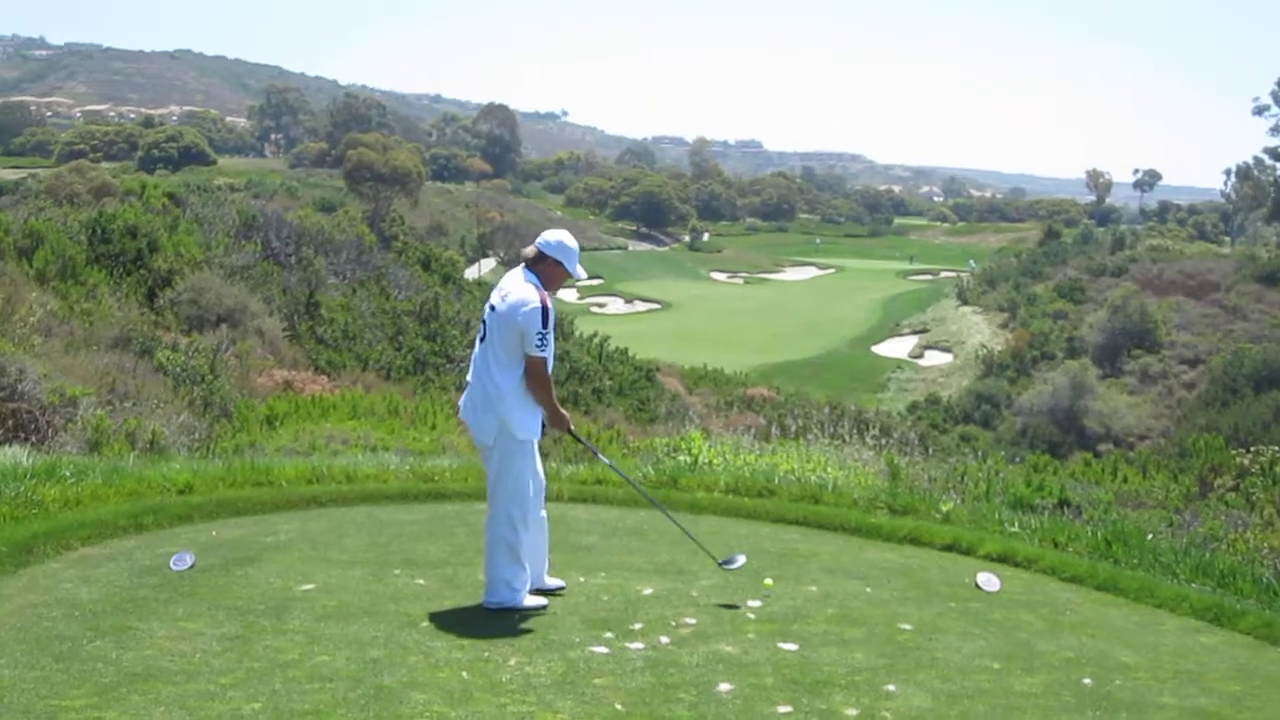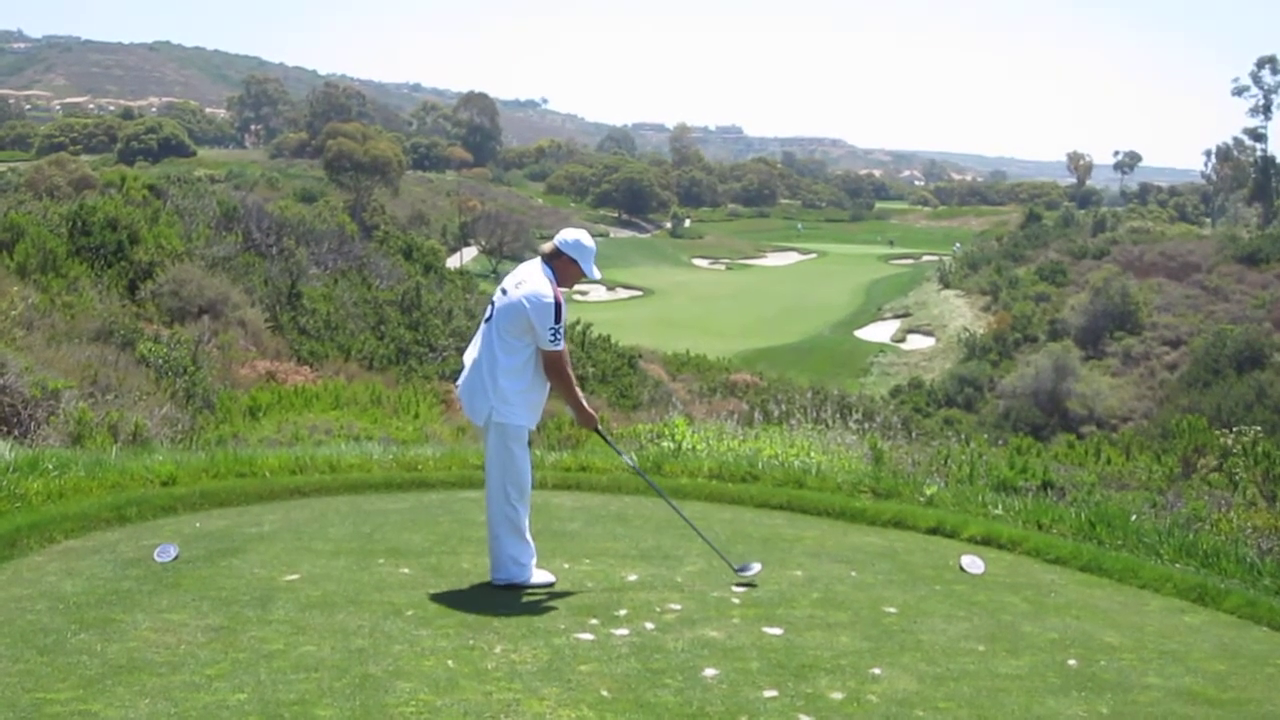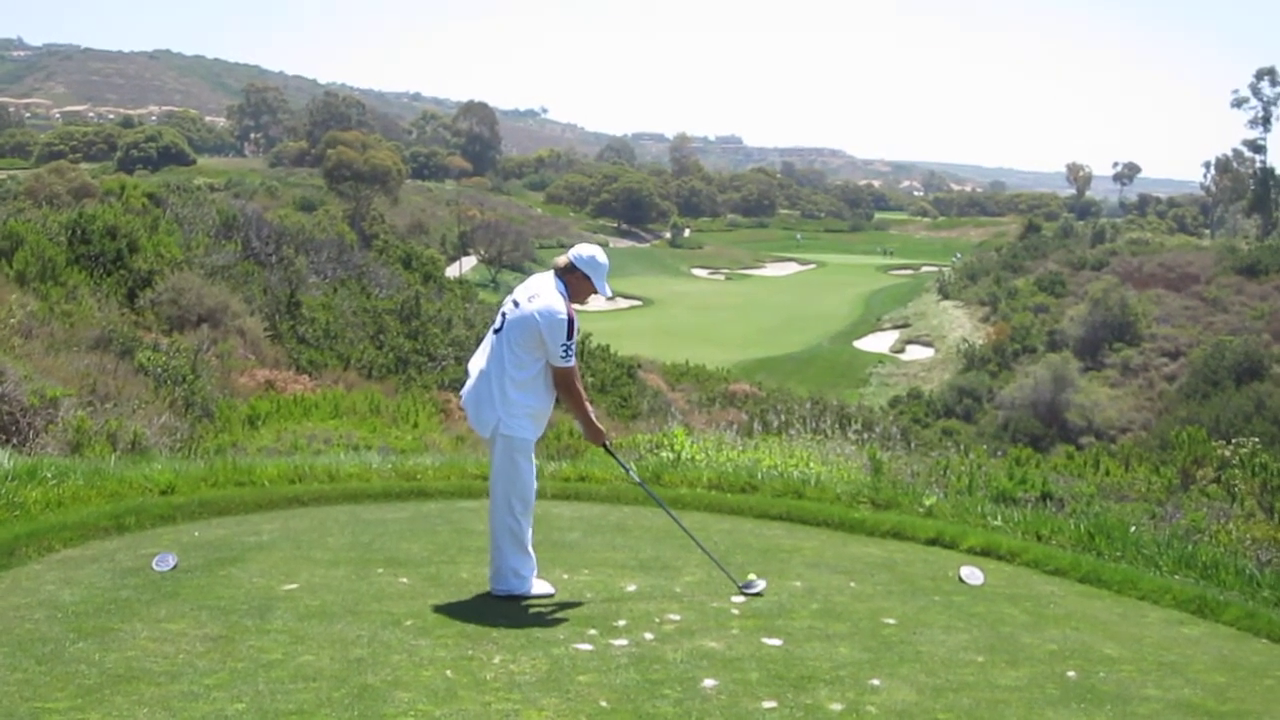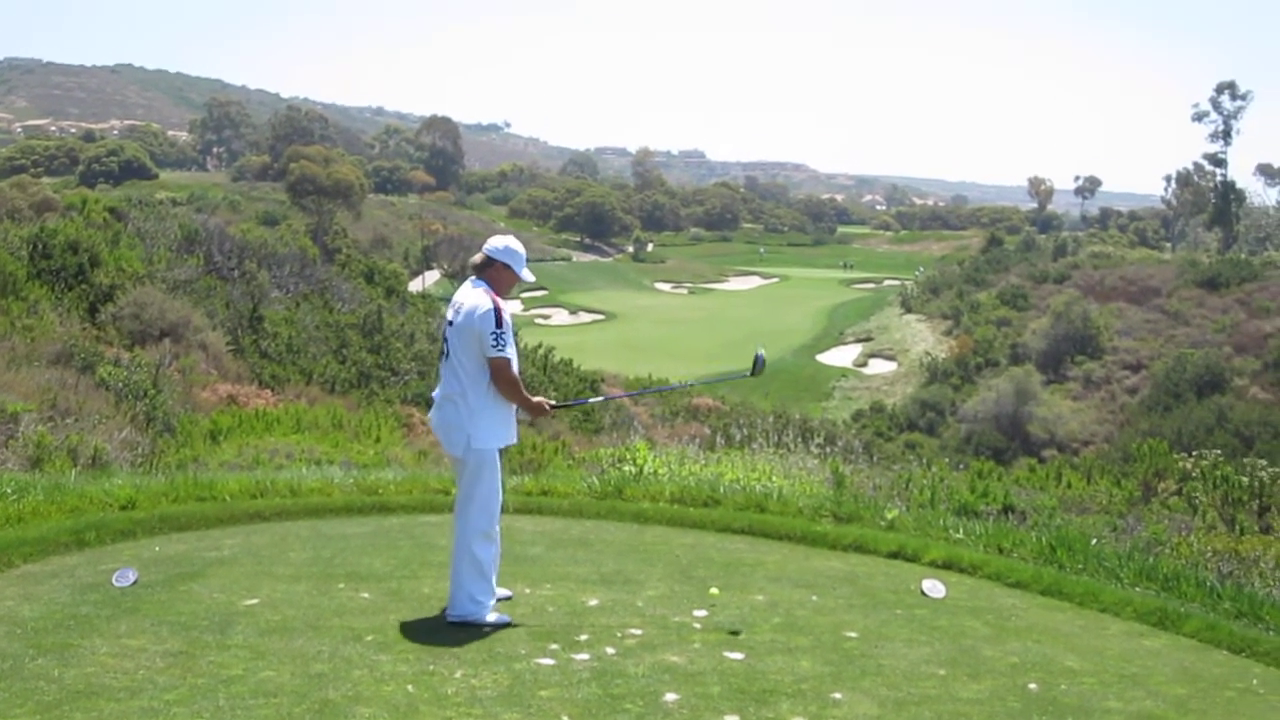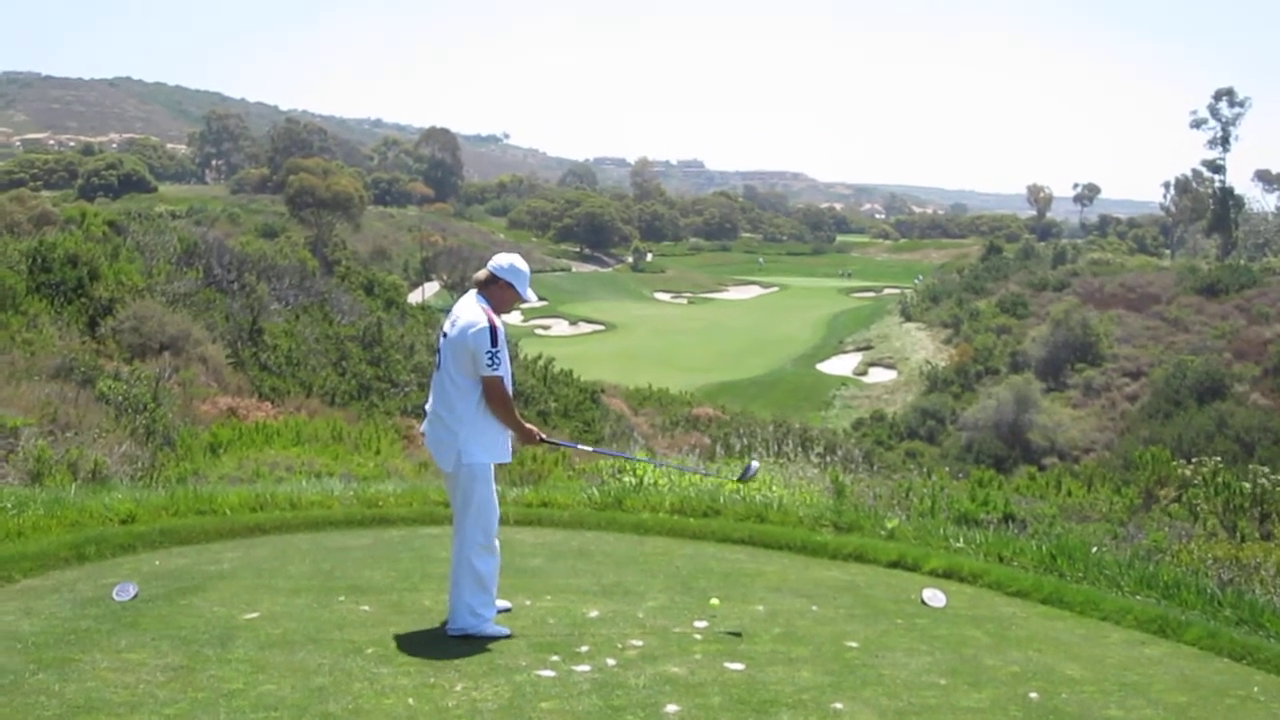
dt=1s
person 1, frame 1
left shoulder: (513, 281)
right shoulder: (536, 303)
right elbow: (536, 375)
left wrist: (544, 410)
right wrist: (554, 413)
left hip: (501, 406)
right hip: (503, 415)
left knee: (529, 493)
right knee: (511, 502)
left ankle: (531, 574)
right ankle: (504, 591)
person 1, frame 2
left shoulder: (528, 272)
right shoulder: (546, 297)
left elbow: (556, 350)
right elbow: (554, 367)
left wrist: (576, 393)
right wrist: (580, 409)
left hip: (496, 389)
right hip: (502, 397)
left knee: (511, 483)
right knee: (511, 485)
left ankle: (514, 562)
right ankle: (513, 569)
person 1, frame 3
left shoulder: (539, 283)
right shoulder: (558, 313)
left elbow: (566, 366)
right elbow: (564, 382)
left wrist: (585, 405)
right wrist: (589, 424)
left hip: (500, 398)
right hip: (508, 408)
left knee: (516, 492)
right knee: (514, 496)
left ankle: (514, 571)
right ankle: (513, 580)
person 1, frame 4
left shoulder: (464, 295)
right shoulder: (489, 308)
right elbow: (502, 376)
left wrist: (521, 401)
right wrist: (529, 404)
left hip: (463, 417)
right hip: (476, 425)
left knee: (477, 508)
right knee: (479, 515)
left ankle: (477, 586)
right ankle: (468, 605)
person 1, frame 5
left shoulder: (465, 307)
right shoulder: (486, 325)
right elbow: (496, 394)
left wrist: (512, 426)
right wrist: (520, 428)
left hip: (459, 431)
right hip: (468, 440)
left knee: (477, 523)
right knee: (478, 527)
left ankle: (478, 598)
right ankle: (469, 618)
